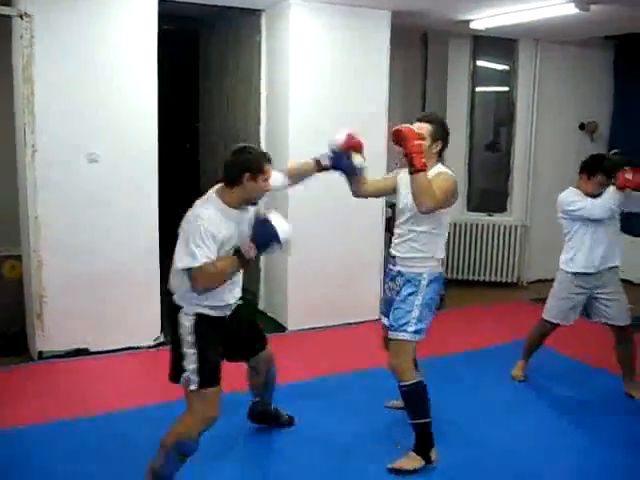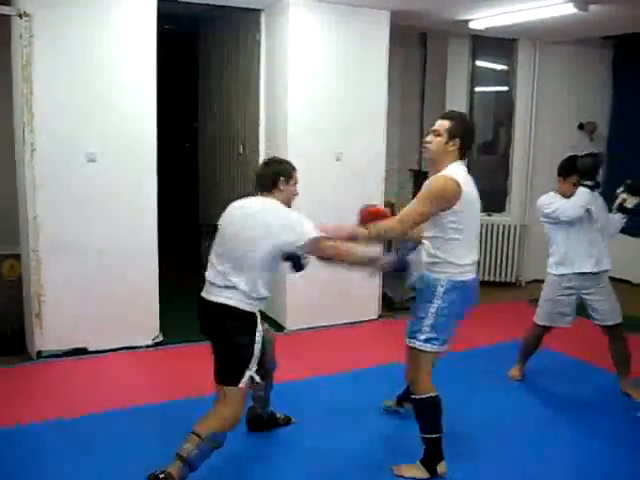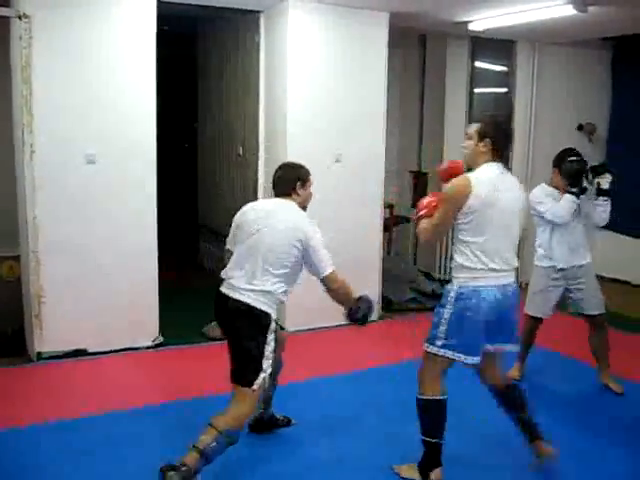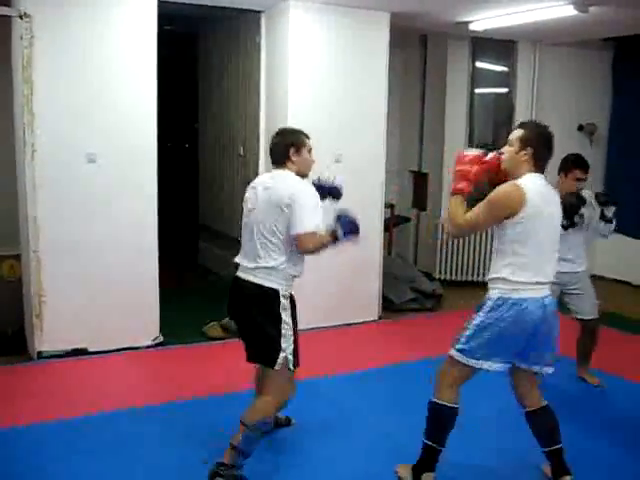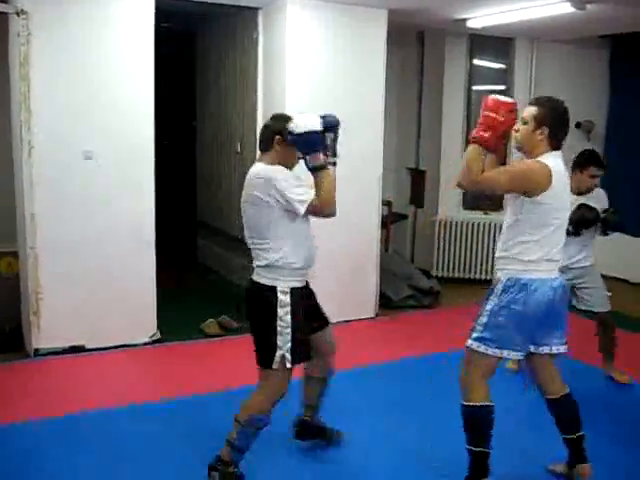
dt=0.2s
person 1, frame 1
left shoulder: (445, 179)
right shoulder: (402, 176)
left elbow: (426, 204)
right elbow: (362, 189)
left wrist: (416, 157)
left hip: (420, 278)
right hip: (397, 272)
left knee: (399, 359)
right knee: (393, 342)
left ankle: (425, 447)
right ankle: (415, 399)
person 1, frame 2
left shoulder: (446, 182)
right shoulder: (451, 178)
left elbow: (399, 228)
right elbow: (423, 227)
left wrist: (356, 233)
right wrist: (381, 218)
left hip: (446, 284)
right hip: (449, 279)
left knee: (418, 368)
right knee: (416, 351)
right ankle: (410, 399)
person 1, frame 3
left shoulder: (461, 187)
right shoulder: (515, 186)
left elbow: (427, 237)
left wrist: (426, 212)
left hip: (470, 292)
right hip: (505, 289)
left knee: (430, 373)
right knee: (491, 371)
right ankle: (537, 441)
person 1, frame 4
left shoulder: (512, 192)
right shoulder: (549, 194)
left elbow: (458, 228)
left wrist: (461, 182)
right wrist: (487, 177)
left hip: (509, 304)
right hip: (542, 305)
left knee: (448, 380)
right knee: (528, 391)
person 1, frame 5
left shoulder: (536, 170)
right shoulder: (550, 168)
left elbow: (467, 180)
right elbow: (497, 178)
left wrist: (484, 133)
right wrist: (491, 137)
left hip: (519, 288)
right hip: (548, 286)
left knee: (473, 376)
right knee: (547, 376)
person 2, frame 1
left shoulder: (239, 198)
right shoulder: (203, 218)
left elbow: (288, 175)
right elbow: (201, 281)
left wrist: (326, 161)
right wrist: (245, 252)
left hip: (230, 310)
right hip: (199, 319)
left knee: (264, 359)
right knee: (204, 411)
left ankle: (262, 410)
person 2, frame 2
left shoulder: (237, 208)
right shoulder: (283, 219)
right elbow: (327, 249)
right wrist: (376, 260)
left hip: (214, 304)
right hip: (236, 314)
left knee: (266, 347)
right knee: (230, 407)
person 2, frame 3
left shoulder: (249, 210)
right shoulder: (304, 229)
right elbow: (333, 283)
right wrist: (355, 306)
left hip: (228, 300)
right hip: (254, 311)
left knee: (276, 347)
right knee: (244, 403)
person 2, frame 4
left shoulder: (259, 185)
right shoulder: (301, 189)
right elbow: (305, 243)
left wrist: (318, 193)
right wrist: (336, 231)
left hip: (244, 286)
right hip: (269, 293)
left knee: (274, 360)
right knee: (281, 386)
left ankle: (267, 416)
person 2, frame 5
left shoulder: (265, 175)
right shoulder: (272, 177)
left elbow: (303, 201)
right elbow: (326, 208)
left wrist: (323, 152)
right wrist: (319, 156)
left hip: (290, 287)
right hip: (278, 291)
left knee: (325, 349)
right knee: (275, 384)
left ankle: (309, 421)
person 3, frame 1
left shoulder: (609, 195)
right shoulder: (567, 199)
right elbow: (600, 211)
right wrist: (618, 185)
left hip: (606, 275)
right hip: (574, 274)
right knee: (547, 324)
right ankle: (523, 362)
person 3, frame 2
left shoulder: (593, 198)
right shoulder: (547, 202)
left elbow: (608, 230)
right elbow: (572, 212)
right wrist: (587, 183)
left hip: (595, 276)
right hip: (562, 276)
left knee: (615, 329)
right knee: (541, 326)
right ankle: (520, 364)
person 3, frame 3
left shoulder: (583, 192)
right shoulder: (538, 194)
left elbow: (599, 220)
right elbow: (559, 216)
left wrist: (603, 189)
right wrist: (574, 191)
left hip: (581, 266)
right hip: (549, 267)
left knee: (598, 319)
right knee: (533, 320)
left ankle: (605, 374)
right ankle: (519, 363)
person 3, frame 4
left shoulder: (589, 200)
left elbow: (602, 233)
left wrist: (607, 214)
right wrist: (564, 221)
left hip: (577, 272)
left knee: (591, 324)
left ankle: (583, 368)
person 3, frame 5
left shoulder: (600, 196)
left elbow: (600, 229)
left wrist: (607, 224)
right wrist: (569, 227)
left hip: (584, 267)
left knee: (606, 319)
left ankle: (609, 367)
